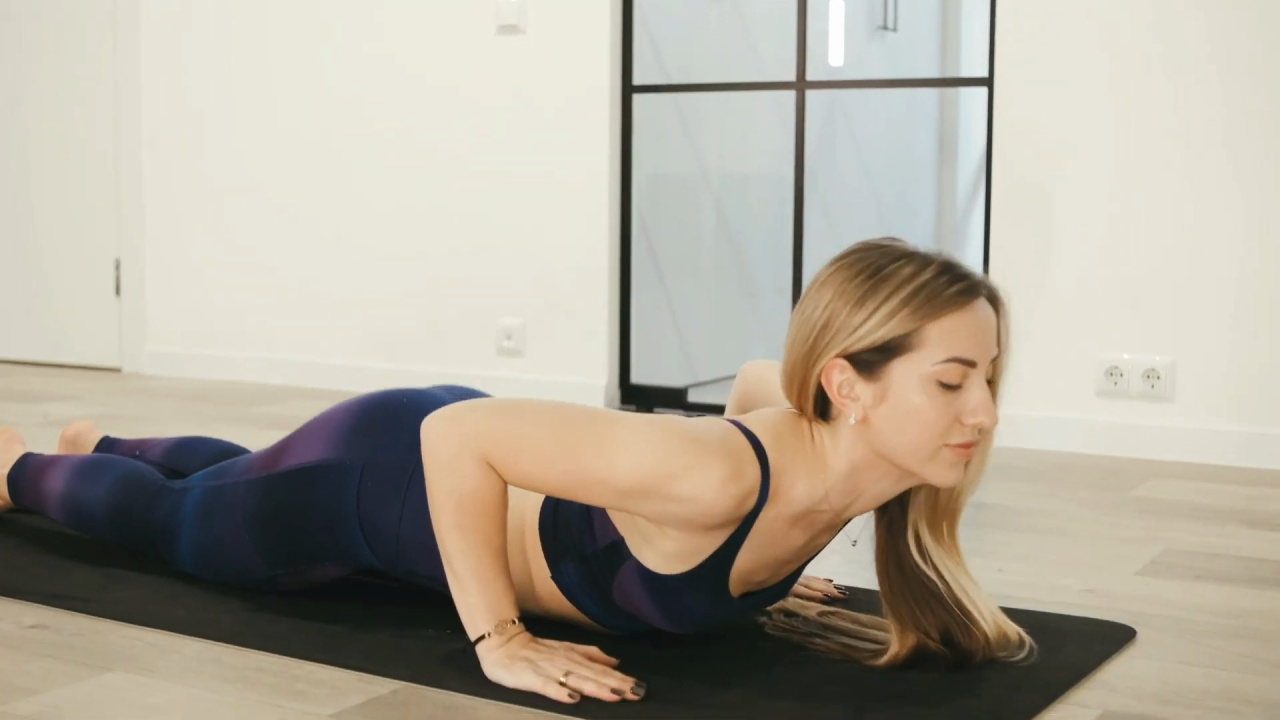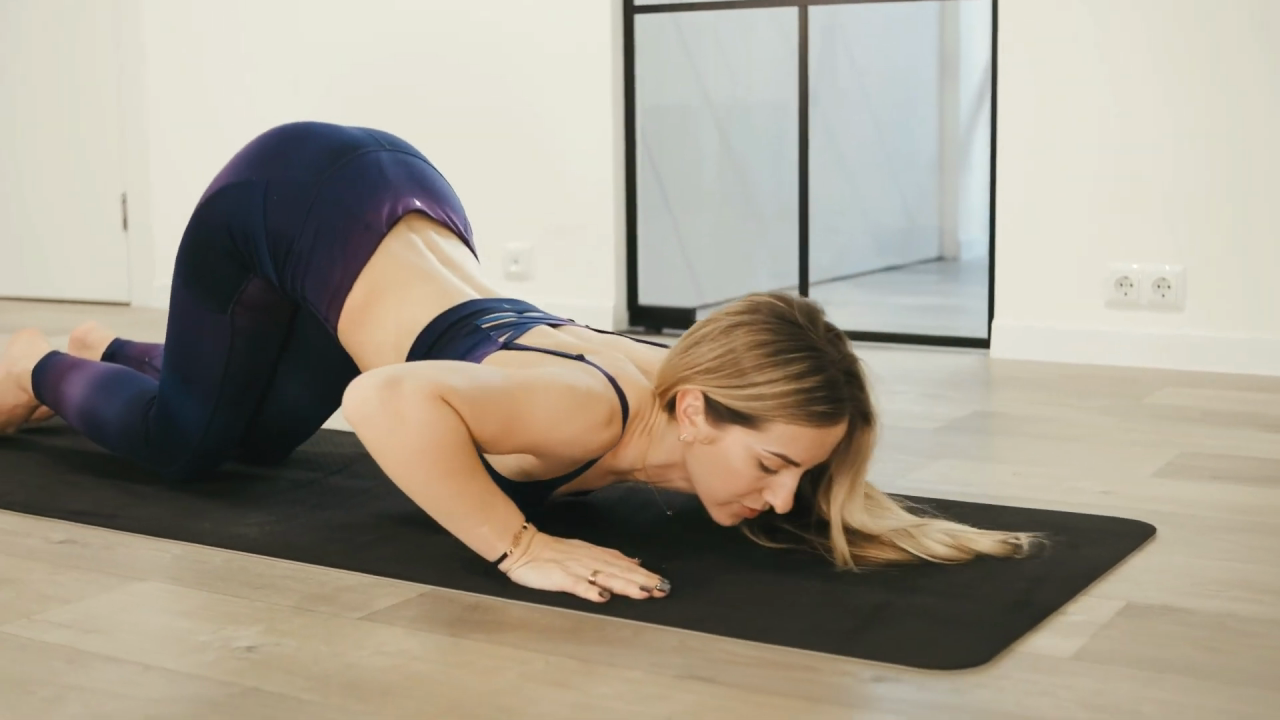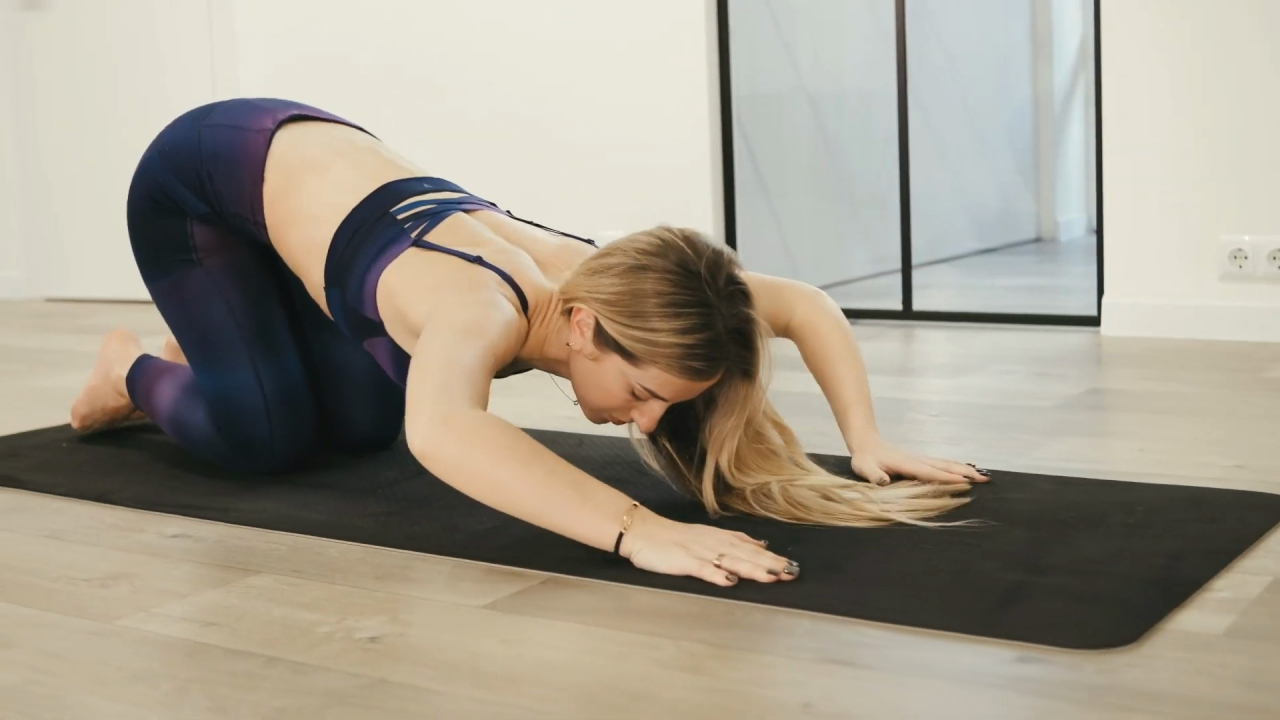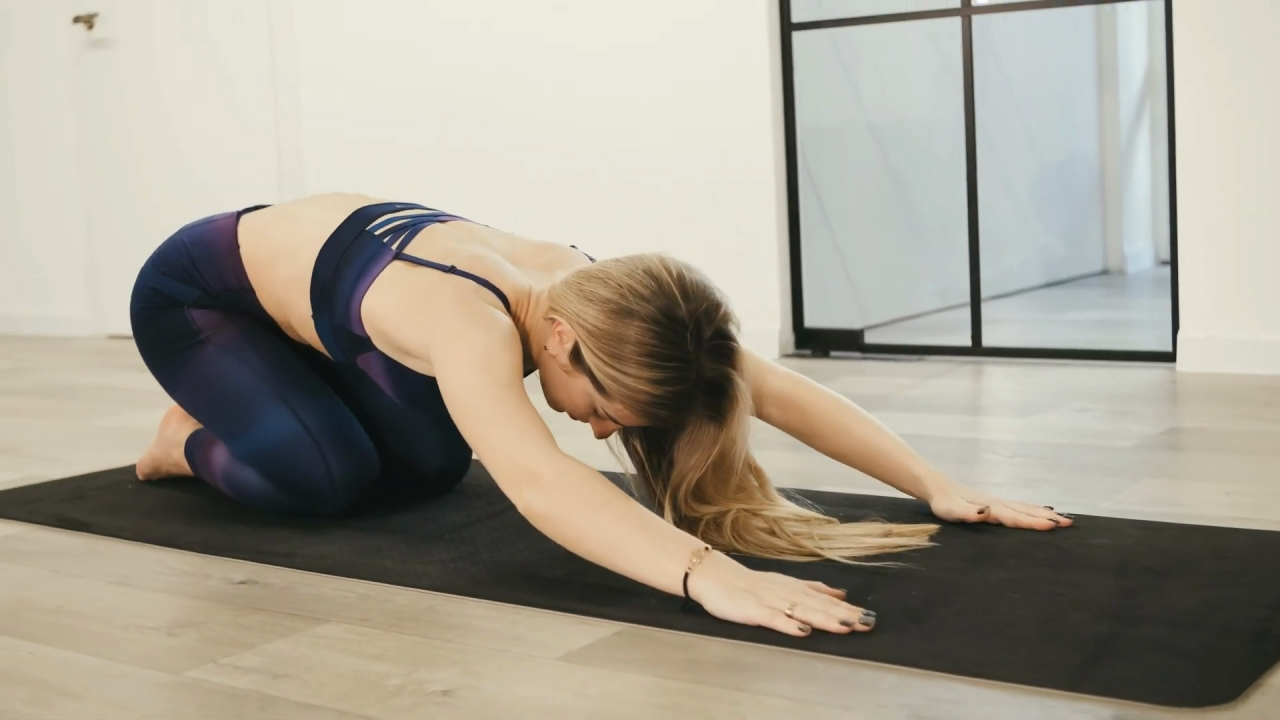
dt=1s
person 1, frame 1
left shoulder: (861, 452)
right shoulder: (714, 477)
left elbow: (758, 377)
right elbow: (460, 438)
left wrist: (759, 574)
right wrist: (501, 640)
left hip: (482, 487)
right hip: (388, 475)
left knee: (240, 480)
right knee: (173, 524)
left ankle: (100, 442)
person 1, frame 2
left shoulder: (694, 390)
right shoulder: (593, 414)
left elbow: (770, 319)
right elbow: (385, 398)
left wrist: (792, 461)
right wrist: (520, 547)
left hip: (388, 198)
right hip: (287, 194)
left knee: (262, 439)
right knee: (183, 442)
left ankle: (107, 350)
person 1, frame 3
left shoulder: (610, 289)
right shoulder: (486, 311)
left elbow: (806, 306)
right elbow: (439, 429)
left wrist: (866, 443)
right wrist: (634, 529)
left hip: (317, 160)
right hip: (201, 174)
left knee: (360, 424)
right knee: (265, 435)
left ankle: (201, 359)
right ankle: (137, 374)
person 1, frame 4
left shoulder: (593, 296)
right shoulder: (470, 319)
left elbow: (779, 390)
right elbow: (537, 481)
left wrist: (938, 487)
right wrist: (710, 574)
left hip: (303, 275)
right hip: (196, 290)
left knee: (429, 465)
right knee: (325, 475)
left ankle: (280, 411)
right ankle: (194, 443)
